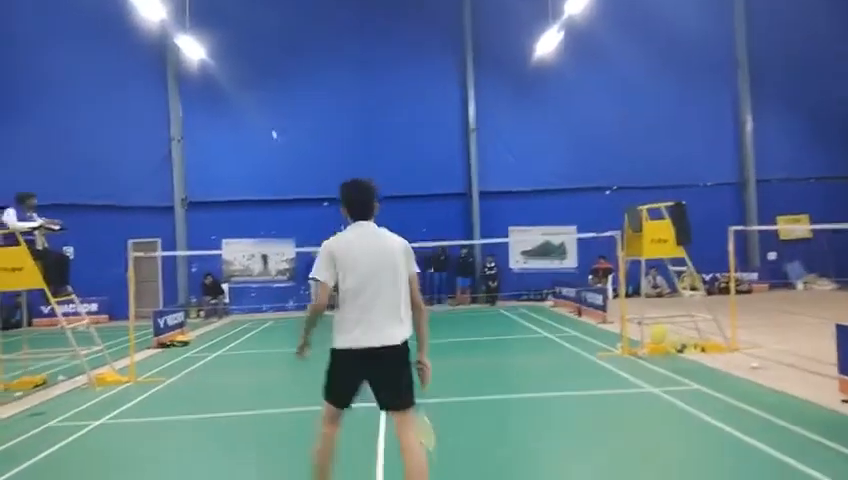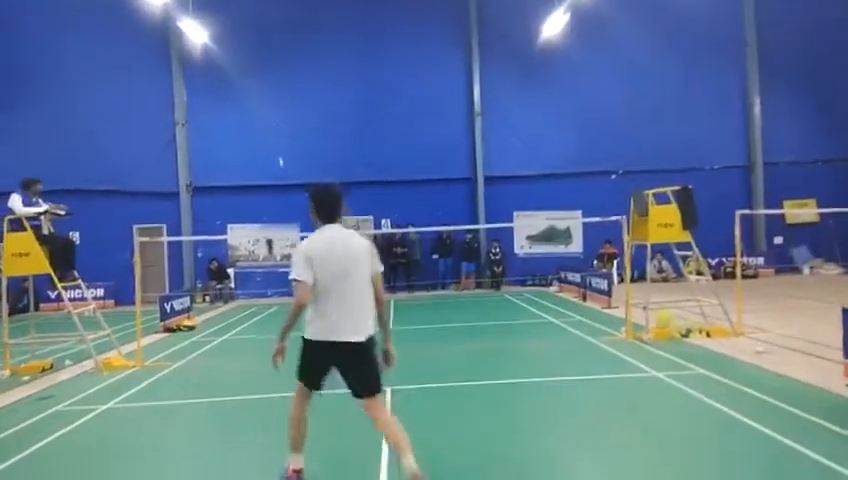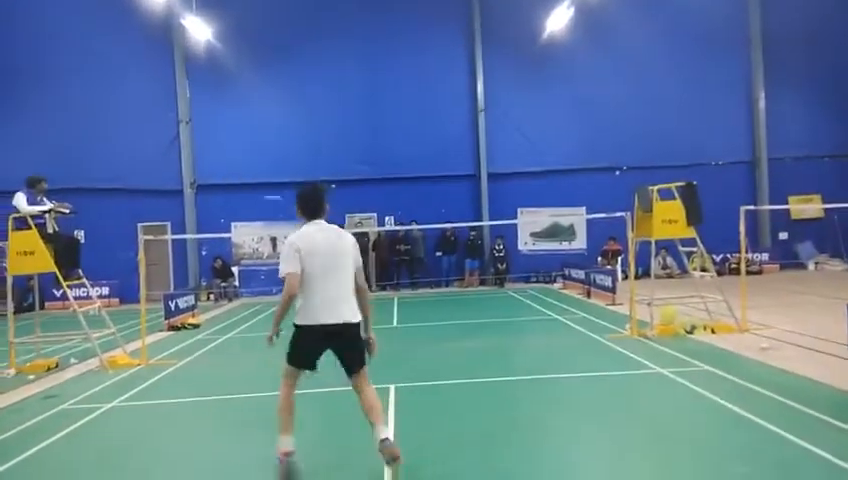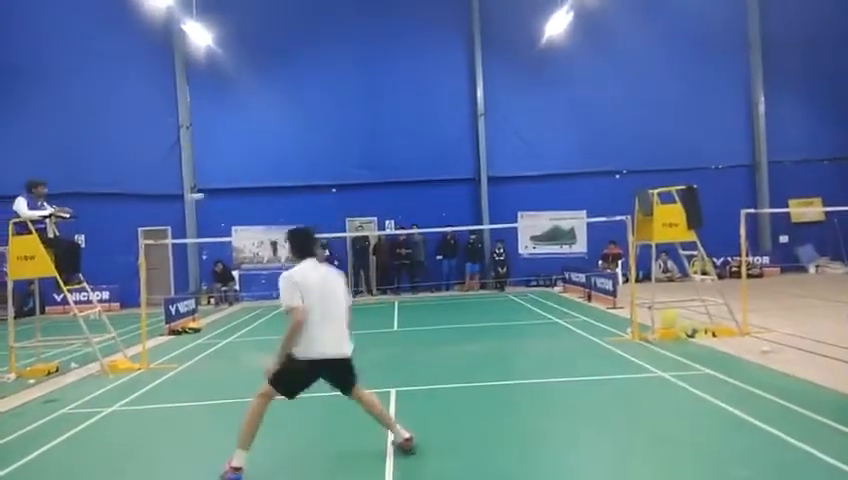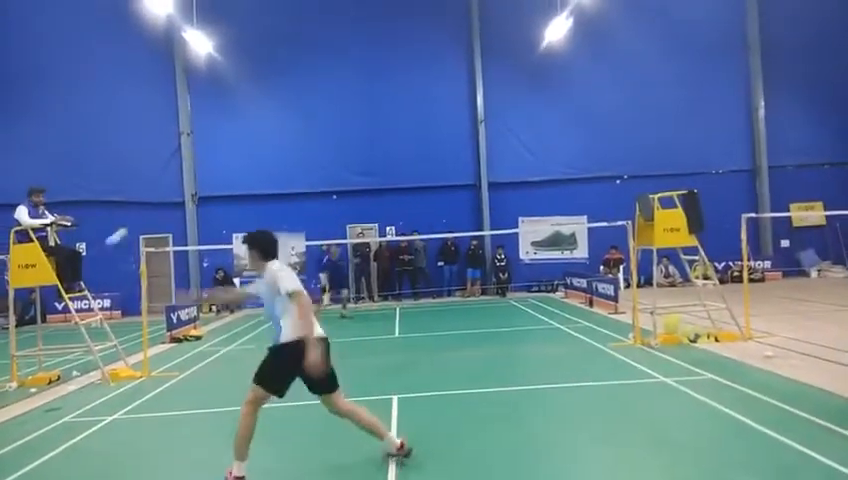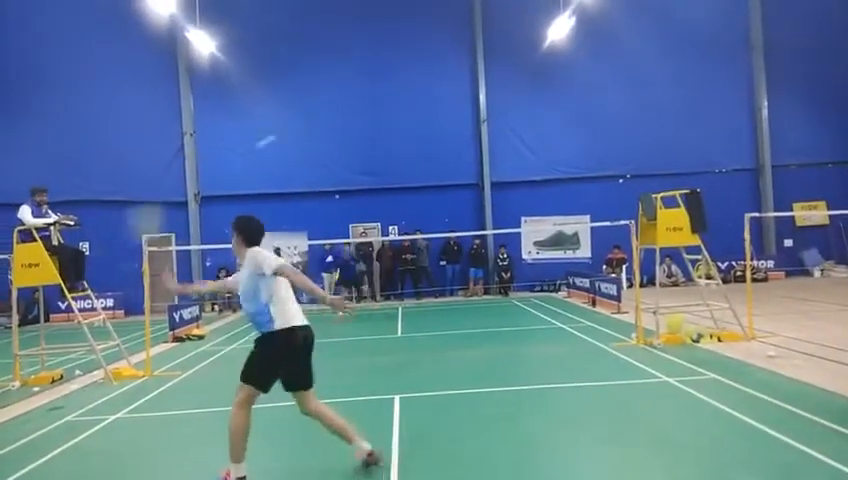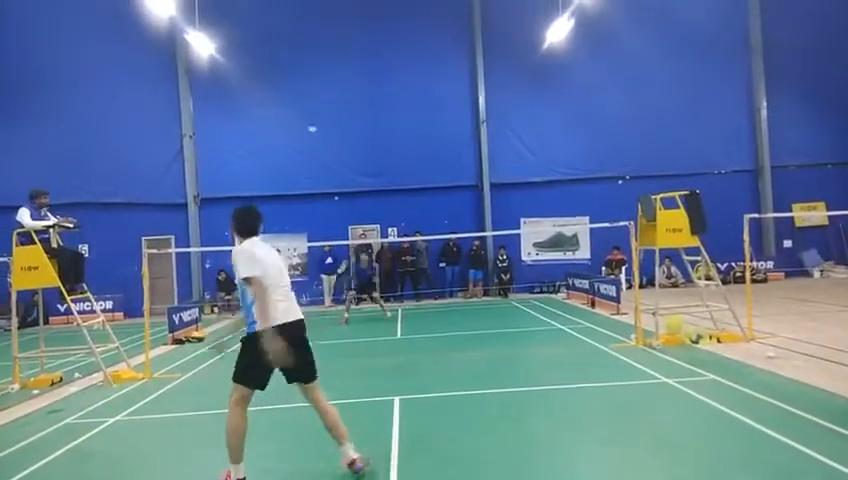
dt=0.2s
person 1, frame 1
left shoulder: (333, 246)
right shoulder: (399, 245)
left elbow: (319, 301)
right elbow: (417, 303)
left wrist: (305, 335)
right wrist: (422, 352)
left hip: (348, 346)
right hip: (392, 345)
left knee: (331, 419)
right knee: (407, 429)
person 1, frame 2
left shoulder: (307, 248)
right shoulder: (364, 244)
left elbow: (301, 300)
right elbow: (380, 298)
left wrist: (281, 339)
right wrist: (387, 340)
left hip: (320, 337)
right hip: (359, 336)
left knee: (301, 396)
right knee: (378, 409)
person 1, frame 3
left shoulder: (294, 241)
right shoulder: (346, 238)
left elbow: (291, 290)
right elbow: (361, 289)
left wrist: (275, 325)
right wrist: (368, 328)
left hip: (312, 323)
right hip: (348, 322)
left knee: (289, 380)
right knee: (361, 382)
left ankle: (286, 450)
right ankle: (383, 437)
person 1, frame 4
left shoulder: (291, 277)
right shoulder: (337, 275)
left elbow: (297, 319)
left wrist: (279, 360)
left hip: (307, 355)
right hip: (340, 352)
left knee: (262, 398)
right knee: (357, 394)
right ankle: (402, 435)
person 1, frame 5
left shoulder: (275, 271)
right shoulder: (263, 280)
left elbow: (303, 301)
right elbow: (237, 295)
left wrist: (311, 346)
right wrist: (205, 296)
left hip: (299, 344)
right hip: (311, 345)
left knee: (251, 403)
right knee: (338, 404)
right ankle: (394, 442)
person 1, frame 6
left shoulder: (258, 255)
right shoulder: (245, 269)
left elbow: (291, 273)
right elbow: (217, 286)
left wrist: (325, 297)
right wrist: (179, 288)
left hip: (285, 334)
right hip: (297, 334)
left knee: (243, 403)
right knee: (307, 403)
right ankle: (363, 447)
person 1, frame 7
left shoulder: (241, 251)
right shoulder: (269, 251)
left elbow: (259, 290)
left wrist: (268, 337)
left hip: (266, 333)
right hip: (294, 327)
left knee: (238, 401)
right knee: (315, 395)
right ankle: (351, 455)
person 2, frame 1
left shoulder: (31, 214)
right shoulder: (11, 211)
right elbow: (14, 226)
left wrist: (50, 224)
right wrist: (37, 224)
left hip: (33, 245)
left knee: (62, 257)
right knee: (49, 256)
left ankle: (61, 287)
right ankle: (51, 289)
person 2, frame 2
left shoulder: (37, 199)
right shoulder: (16, 196)
left elbow: (48, 211)
right elbow: (20, 211)
left wrist: (56, 208)
right wrist: (43, 209)
left hip: (38, 230)
right hip: (24, 231)
left knee: (69, 242)
right knee: (55, 241)
left ankle: (68, 272)
right ankle: (58, 275)
person 2, frame 3
left shoulder: (41, 198)
right shoulder: (21, 195)
left elbow: (53, 209)
right elbow: (24, 209)
left wrist: (61, 207)
right wrist: (48, 207)
left hip: (43, 228)
right hip: (29, 229)
left knee: (73, 240)
right knee: (60, 239)
left ankle: (73, 271)
right ankle: (63, 273)
person 2, frame 4
left shoulder: (41, 202)
right shoulder: (21, 200)
left elbow: (53, 214)
right elbow: (25, 214)
left wrist: (62, 211)
right wrist: (49, 212)
left hip: (43, 233)
right hip: (29, 234)
left knee: (74, 245)
right knee: (61, 244)
left ankle: (74, 276)
right ankle: (64, 278)
person 2, frame 5
left shoulder: (42, 210)
right shoulder: (22, 208)
left elbow: (54, 222)
right elbow: (26, 222)
left wrist: (64, 220)
right wrist: (50, 221)
left hip: (45, 241)
right hip: (31, 242)
left knee: (75, 253)
right knee: (62, 252)
left ankle: (76, 284)
right ankle: (65, 286)
person 2, frame 6
left shoulder: (45, 210)
right shoulder: (25, 208)
left elbow: (57, 221)
right elbow: (29, 222)
left wrist: (67, 219)
right wrist: (53, 220)
left hip: (48, 241)
right hip: (34, 242)
left knee: (78, 253)
right knee: (65, 252)
left ankle: (79, 283)
right ankle: (68, 285)
person 2, frame 7
left shoulder: (45, 212)
right shoulder: (24, 210)
left elbow: (57, 224)
right elbow: (29, 224)
left wrist: (66, 221)
right wrist: (52, 222)
left hip: (47, 243)
right hip: (33, 244)
left knee: (78, 255)
right knee: (64, 254)
left ankle: (78, 285)
right ankle: (67, 288)
